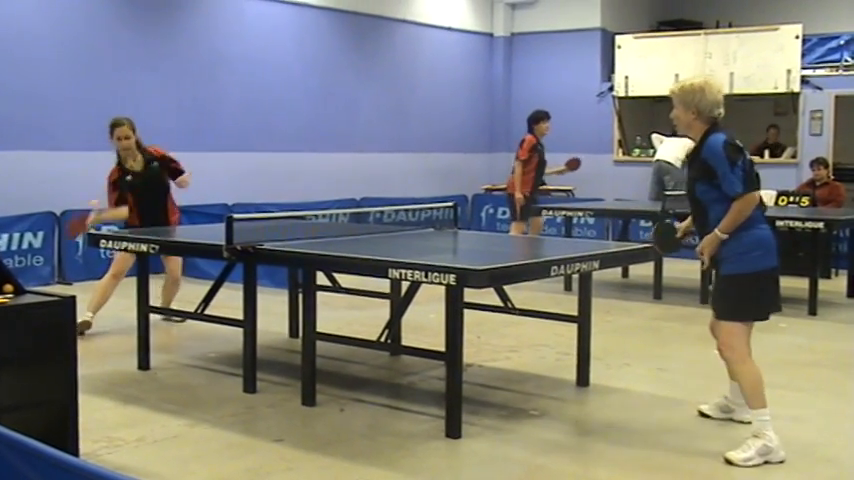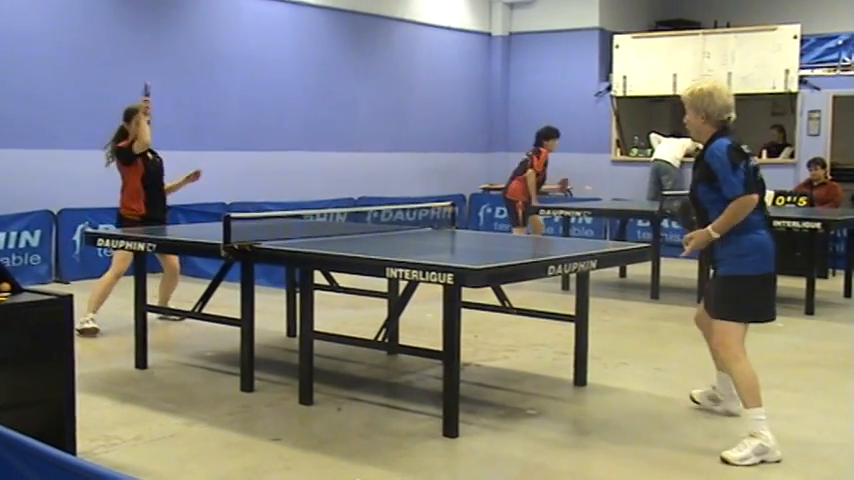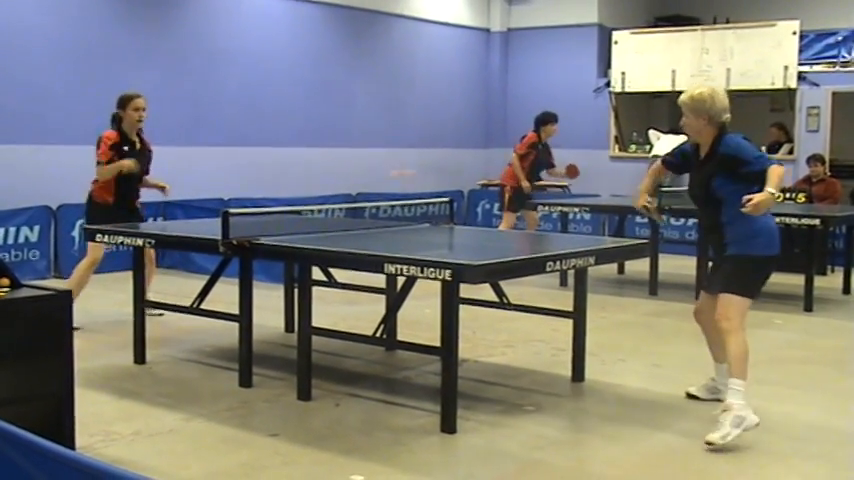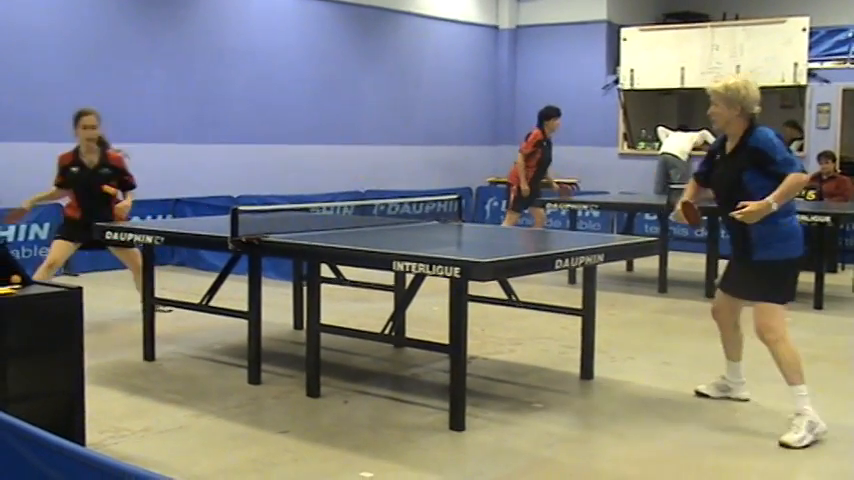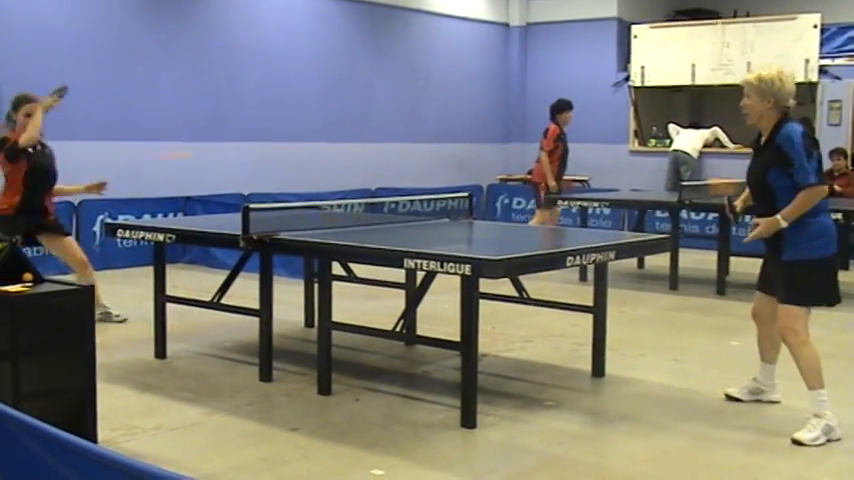
dt=0.3s
person 1, frame 1
left shoulder: (719, 147)
right shoulder: (703, 149)
left elbow: (748, 197)
left wrist: (716, 236)
right wrist: (690, 224)
left hip: (745, 257)
right hip: (735, 257)
left knee: (732, 347)
right knee: (720, 330)
left ankle: (767, 438)
right ankle: (737, 403)
person 1, frame 2
left shoulder: (720, 153)
right shoulder: (717, 149)
left elbow: (744, 200)
left wrist: (708, 233)
right wrist: (698, 204)
left hip: (744, 261)
right hip: (733, 259)
left knee: (728, 347)
right knee: (705, 320)
left ankle: (761, 437)
right ankle: (725, 395)
person 1, frame 3
left shoulder: (732, 145)
right shoulder: (695, 150)
left elbow: (775, 167)
right elbow: (663, 164)
left wrist: (769, 194)
right wrist: (644, 192)
left hip: (752, 245)
right hip: (730, 247)
left knee: (727, 319)
right knee: (704, 312)
left ankle: (738, 409)
right ankle: (723, 382)
person 1, frame 4
left shoulder: (763, 139)
right shoulder: (720, 147)
left elbow: (798, 176)
right elbow: (699, 180)
left wrist: (768, 205)
right wrist: (684, 202)
left hip: (776, 245)
right hip: (746, 246)
left knee: (769, 328)
right knee: (722, 311)
left ankle: (808, 416)
right ankle: (733, 382)
person 1, frame 5
left shoulder: (793, 136)
right shoulder: (763, 140)
left elbow: (816, 188)
left wrist: (778, 220)
right wrist: (743, 200)
left hip: (807, 245)
right hip: (783, 246)
left knee: (791, 330)
right knee: (762, 314)
left ankle: (825, 418)
right ankle: (765, 384)
person 2, frame 1
left shoulder: (157, 157)
right shoulder: (116, 175)
left elbow: (182, 176)
right elbow: (120, 210)
left wrist: (183, 180)
right wrist: (98, 216)
left hip: (167, 225)
right hip: (137, 227)
left knee: (174, 276)
right knee: (116, 271)
left ankle: (165, 310)
right ankle: (87, 316)
person 2, frame 2
left shoulder: (154, 156)
right shoulder: (124, 149)
right elbow: (142, 143)
left wrist: (184, 181)
right wrist: (140, 117)
left hip: (157, 220)
right hip: (132, 220)
left knee: (173, 267)
right knee: (118, 269)
left ankle: (162, 307)
right ankle: (88, 317)
person 2, frame 3
left shoulder: (144, 146)
right shoulder: (109, 139)
right elbow: (102, 174)
left wrist: (156, 184)
right wrist: (121, 165)
left hip: (129, 207)
right hip: (103, 206)
left knee: (149, 256)
right knee: (94, 258)
person 2, frame 4
left shoulder: (114, 160)
right shoulder: (66, 161)
left elbow: (129, 190)
right elbow: (62, 190)
left wrist: (127, 203)
right wrist: (32, 202)
left hip: (109, 221)
right hip: (76, 221)
left knee: (136, 265)
right knee: (52, 263)
person 2, frame 5
left shoulder: (45, 150)
right elbow: (29, 138)
left wrist: (84, 190)
right wrist: (41, 108)
left hip: (42, 214)
left knee: (81, 262)
left ankle: (101, 309)
